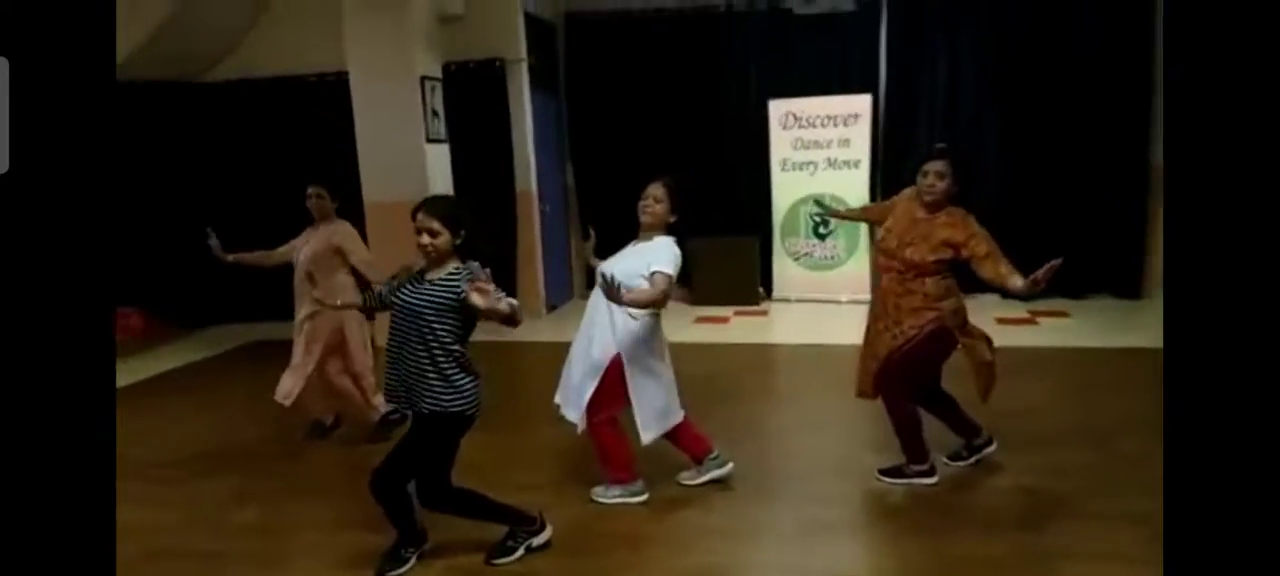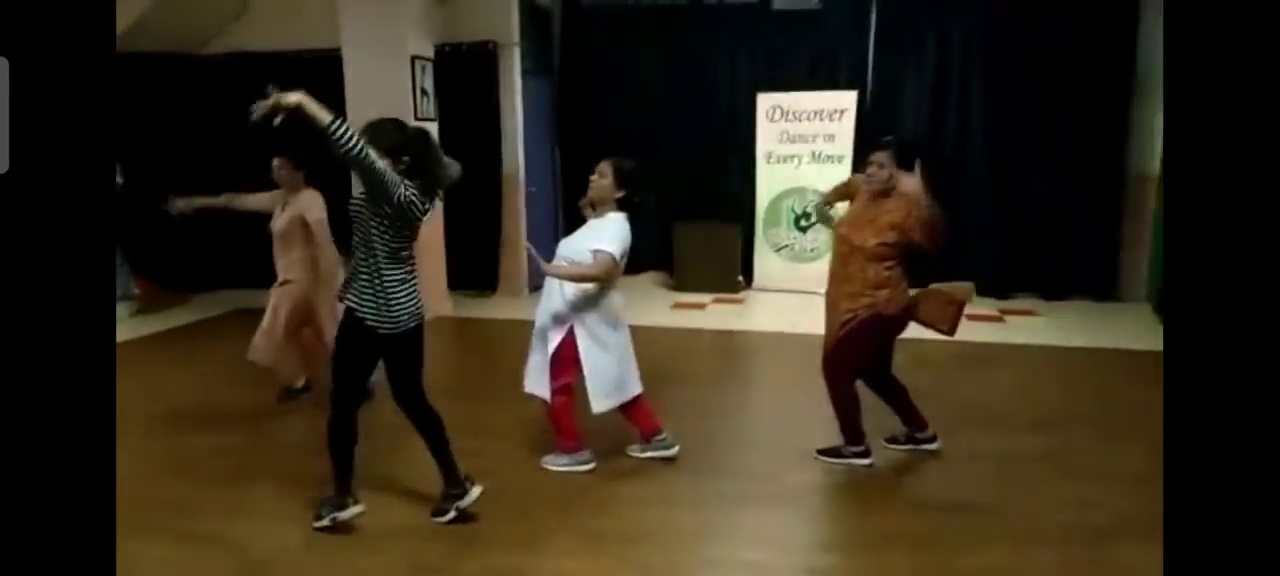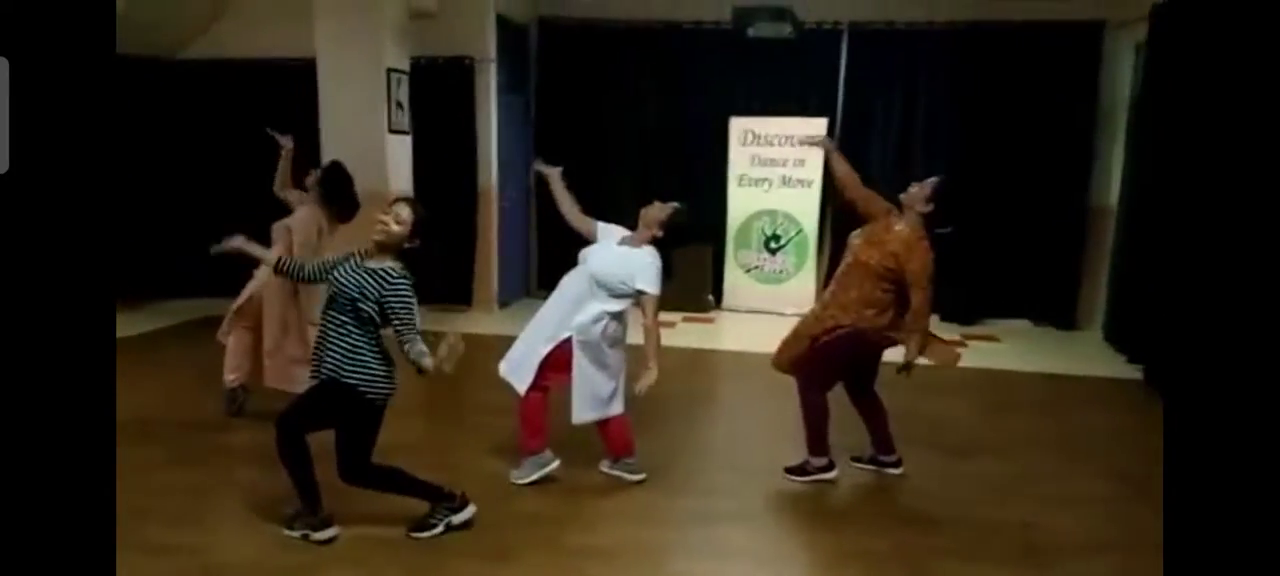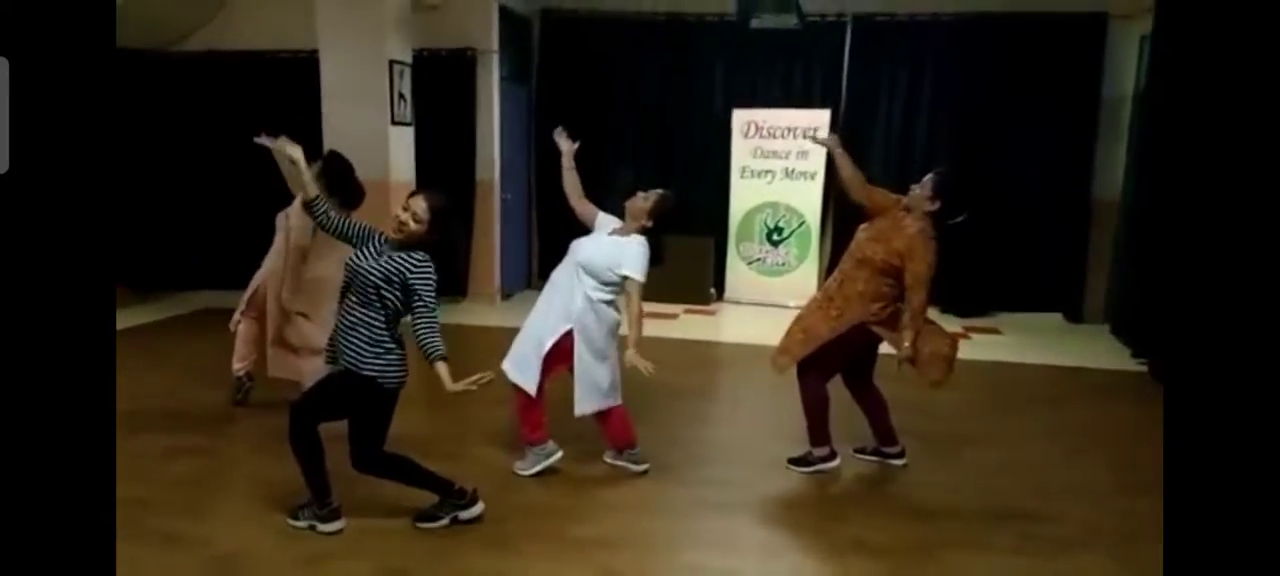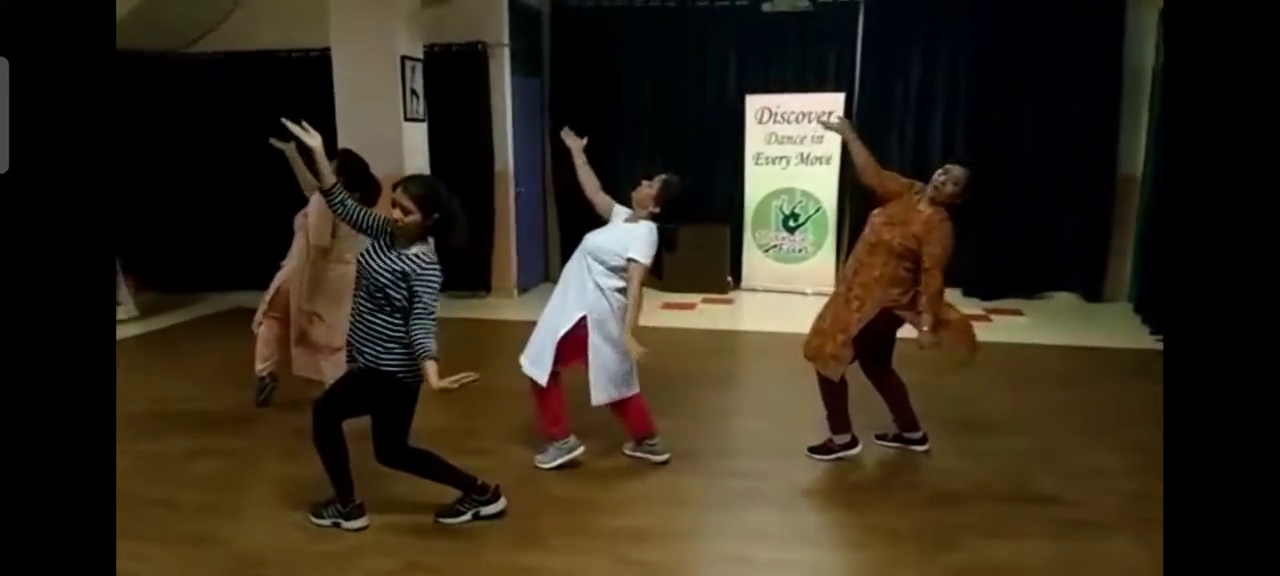
dt=1s
person 1, frame 1
left shoulder: (466, 276)
right shoulder: (413, 278)
left elbow: (512, 315)
right elbow: (380, 298)
left wrist: (490, 306)
right wrist: (336, 302)
left hip: (449, 403)
right hip: (427, 401)
left knee: (385, 479)
right knee: (435, 492)
left ankle: (409, 539)
right ankle: (526, 524)
person 1, frame 2
left shoulder: (393, 192)
right shoulder: (416, 192)
left elbow: (356, 152)
right elbow: (450, 168)
left wrist: (305, 104)
left hip: (371, 313)
right hip: (402, 315)
left knee: (345, 401)
right knee: (412, 398)
left ankle: (342, 496)
right ankle: (456, 485)
person 1, frame 3
left shoulder: (395, 281)
right shoulder: (355, 260)
left elbow: (409, 336)
right elbow: (305, 271)
left wrist: (428, 362)
right wrist: (250, 248)
left hip: (357, 381)
right hip: (345, 377)
left knee: (289, 426)
right knee: (356, 469)
left ankle: (314, 517)
right ankle: (448, 501)
person 1, frame 4
left shoulder: (418, 265)
right shoulder: (375, 241)
left elbow: (425, 323)
right elbow: (326, 218)
left wrist: (447, 378)
right wrist: (299, 164)
left hip: (372, 371)
right hip: (360, 367)
left knee: (302, 415)
right knee: (368, 456)
left ankle: (323, 509)
right ankle: (457, 497)
person 1, frame 5
left shoulder: (424, 263)
right shoulder: (386, 233)
left elbow: (422, 321)
right elbow: (342, 207)
left wrist: (433, 374)
right wrist: (318, 153)
left hip: (391, 367)
right hip: (376, 362)
left knee: (325, 413)
right knee: (392, 450)
left ankle: (346, 506)
right ankle: (479, 493)
person 2, frame 1
left shoulder: (960, 225)
right shoulder: (908, 200)
left elbow: (992, 262)
right elbow: (880, 212)
left wrist: (1023, 285)
right wrist: (839, 214)
left hip: (933, 320)
right hip: (897, 319)
left knee: (892, 383)
right knee: (921, 387)
left ankle: (919, 467)
right ankle: (978, 439)
person 2, frame 2
left shoulder: (903, 208)
right shoulder: (863, 189)
left elbow: (929, 238)
right elbow: (842, 189)
left wrist: (921, 199)
right wrist: (824, 206)
left hip: (876, 307)
right hip: (856, 305)
left knee: (836, 368)
right knee: (875, 372)
left ankle: (855, 447)
right ankle: (921, 432)
person 2, frame 3
left shoulder: (914, 243)
right shoulder: (887, 219)
left elbow: (920, 297)
right elbow: (853, 187)
left wrist: (914, 345)
right wrist: (832, 152)
left hip: (859, 326)
right hip: (854, 322)
left knee: (810, 381)
right knee: (860, 388)
left ankle: (819, 462)
right ankle: (886, 456)
person 2, frame 4
left shoulder: (919, 240)
right shoulder: (895, 211)
left elbow: (917, 293)
right elbow: (860, 189)
left wrist: (908, 341)
right wrist: (836, 150)
left hip: (861, 320)
right hip: (849, 313)
left knee: (810, 372)
right knee: (859, 381)
left ankle: (822, 452)
right ankle: (889, 447)
person 2, frame 5
left shoulder: (937, 224)
right shoulder: (909, 194)
left elbow: (932, 277)
right elbow: (872, 174)
left wrist: (927, 324)
right wrist: (848, 134)
left hip: (880, 305)
right hip: (864, 298)
left knee: (827, 359)
right knee: (877, 367)
left ankle: (842, 439)
right ankle: (911, 433)
person 3, frame 1
left shoulder: (666, 249)
right shoulder: (638, 245)
left elbow: (659, 293)
left wrist: (622, 298)
right wrist: (593, 260)
left hip: (627, 345)
right hip: (609, 341)
left knee: (596, 413)
right knee: (658, 408)
left ankle: (625, 482)
right ankle: (709, 459)
person 3, frame 2
left shoulder: (615, 226)
right shoulder: (601, 220)
left elbow: (600, 271)
left wrist: (551, 269)
right wrist: (586, 206)
left hip: (580, 318)
right hip: (571, 315)
left knee: (554, 383)
right knee: (614, 381)
left ankle: (573, 451)
right ankle: (656, 438)
person 3, frame 3
left shoulder: (647, 261)
right shoulder: (615, 235)
left elbow: (650, 317)
right elbow: (576, 218)
left wrist: (652, 365)
right wrist: (554, 180)
left hip: (582, 333)
right hip: (568, 321)
left knee: (531, 382)
right knee: (602, 396)
left ankle: (537, 455)
right ankle: (623, 459)
person 3, frame 4
left shoulder: (635, 248)
right shoulder: (609, 227)
left elbow: (634, 300)
right elbow: (577, 201)
left wrist: (632, 348)
right wrist: (567, 156)
left hip: (578, 324)
right hip: (564, 317)
left knee: (526, 375)
right knee: (600, 388)
left ankle: (539, 446)
right ankle: (627, 450)
person 3, frame 5
left shoulder: (644, 232)
right shoulder: (622, 218)
left elbow: (635, 284)
right elbow: (593, 192)
left wrist: (629, 333)
right wrist: (577, 152)
left hip: (589, 314)
right hip: (580, 308)
left knee: (543, 368)
right knee: (615, 380)
left ankle: (561, 441)
right ankle: (647, 441)
person 4, frame 1
left shoulder: (341, 230)
right shoulder: (309, 234)
left elbow: (367, 265)
right elbow: (274, 257)
right wrist: (228, 257)
left hip: (333, 310)
right hip: (312, 311)
left knee: (304, 369)
right knee: (333, 368)
left ankle: (326, 417)
right ankle: (382, 413)
person 4, frame 2
left shoulder: (309, 198)
right shoulder: (279, 198)
left elbow: (320, 226)
right elbow: (238, 201)
right wrist: (195, 202)
left hip: (308, 277)
right hip: (292, 277)
person 4, frame 3
left shoulder: (307, 216)
right shoulder: (317, 210)
right elbow: (281, 189)
left wrist: (305, 309)
right wrist: (286, 153)
left hip: (277, 285)
left knee: (242, 327)
right knee: (300, 346)
left ankle: (235, 388)
person 4, frame 4
left shoulder: (306, 204)
right shoulder: (336, 206)
left elbow: (297, 250)
left wrist: (288, 292)
left hip: (286, 278)
right hip: (324, 282)
left knee: (250, 317)
right knee: (313, 336)
left ankle: (242, 376)
person 4, frame 5
left shoulder: (322, 204)
left elbow: (317, 252)
right elbow: (311, 188)
left wrist: (307, 295)
right wrist: (291, 154)
left hip: (313, 280)
right hip: (342, 281)
left knee: (272, 318)
right knee: (332, 336)
left ankle: (265, 376)
